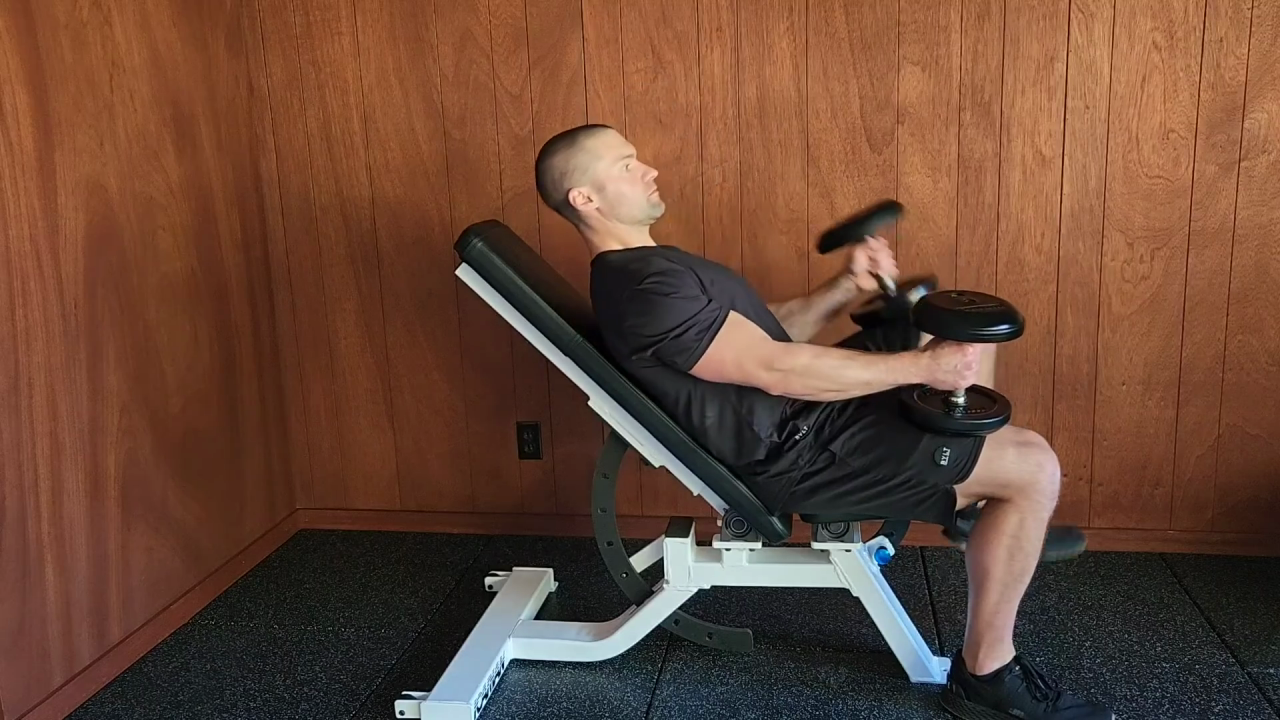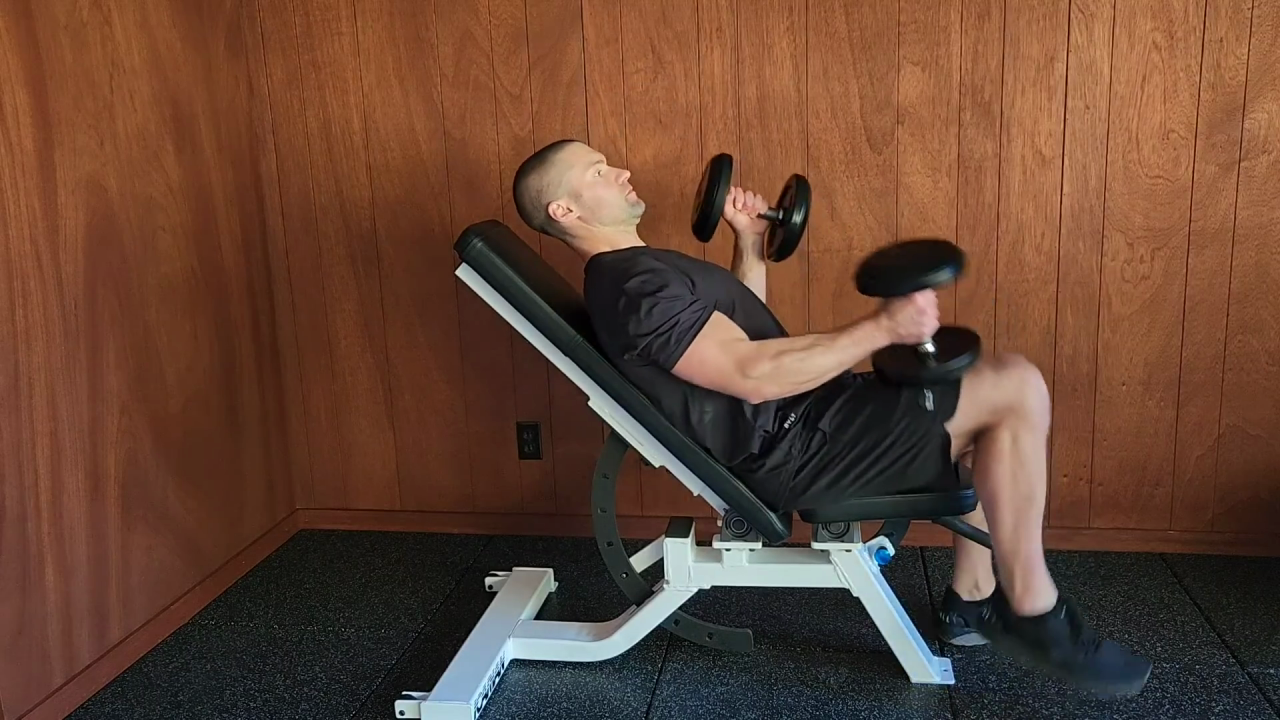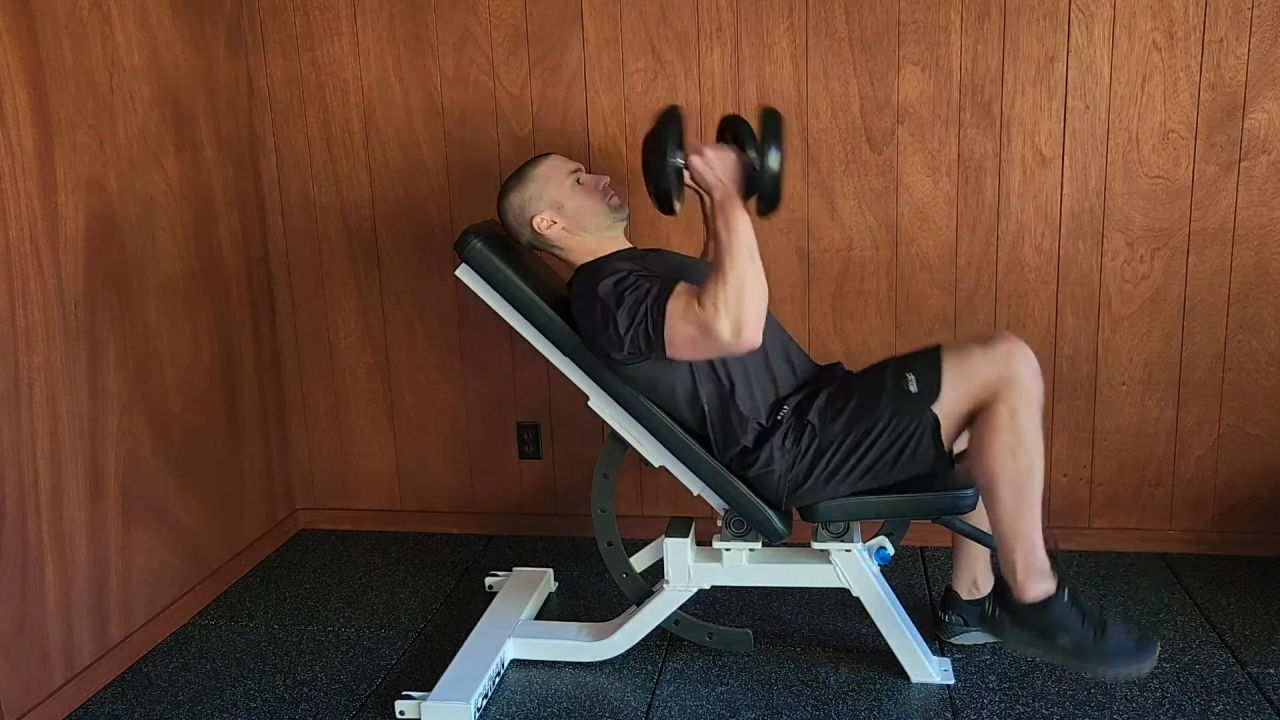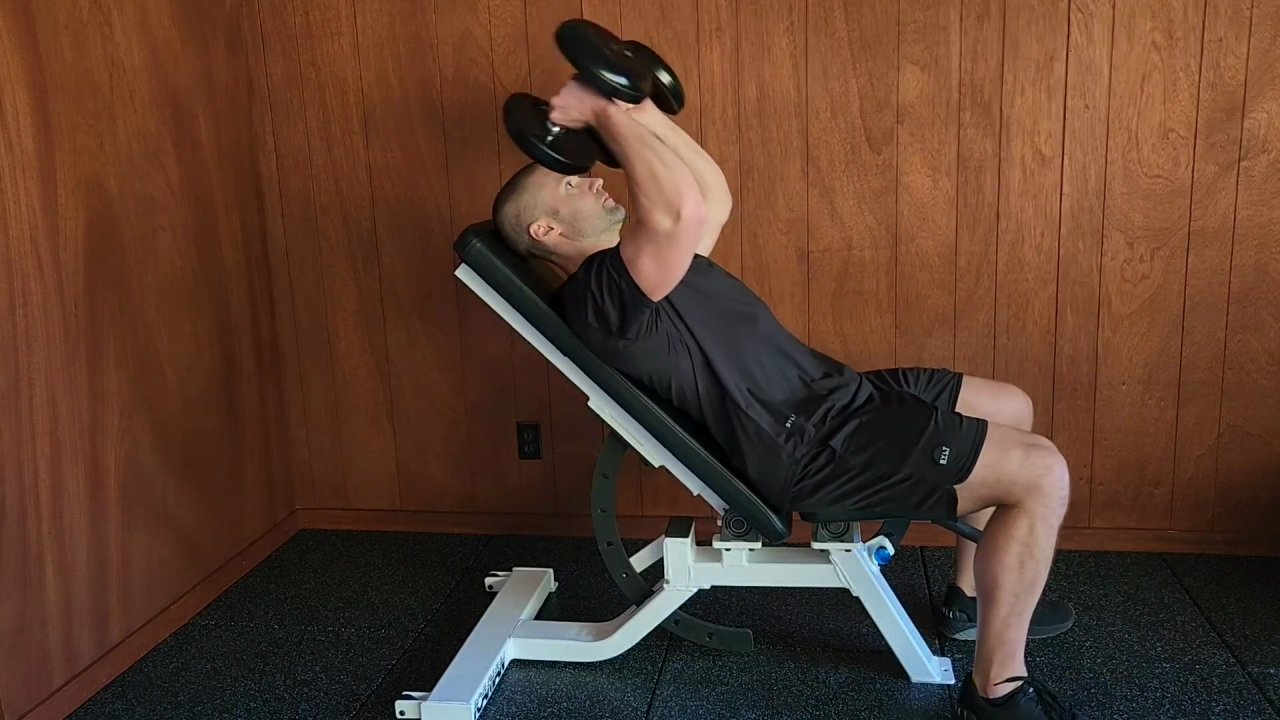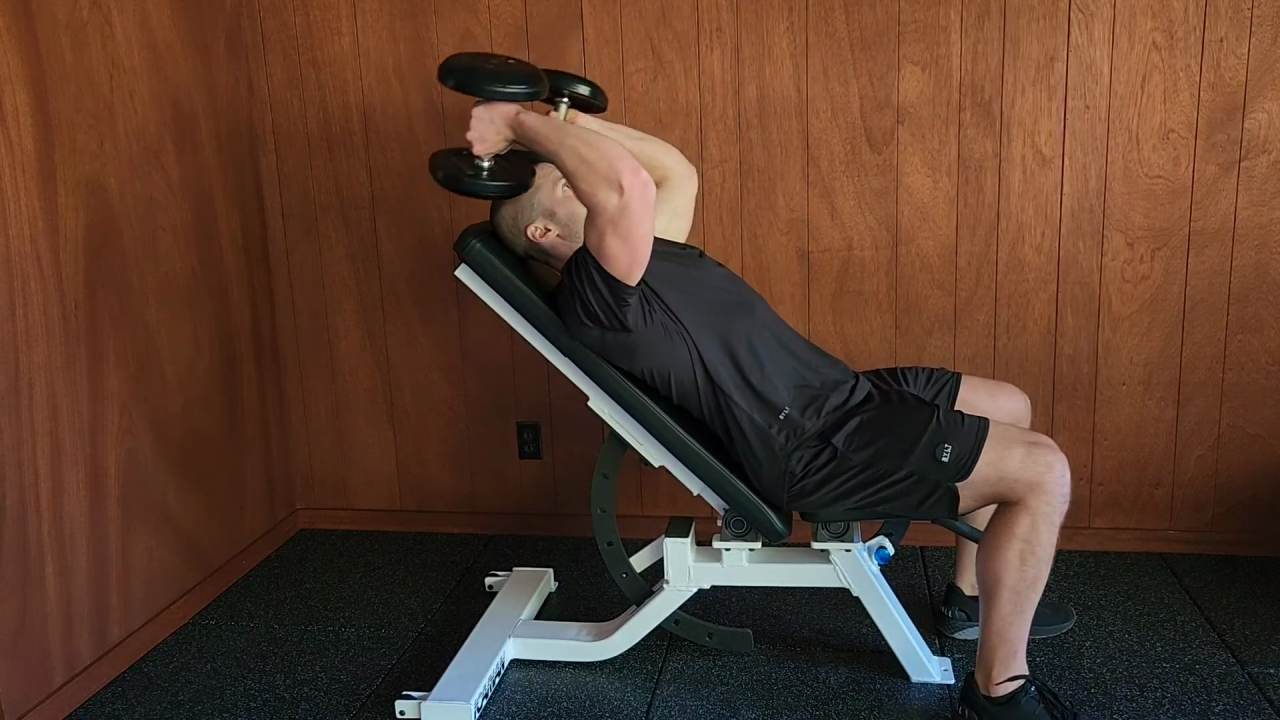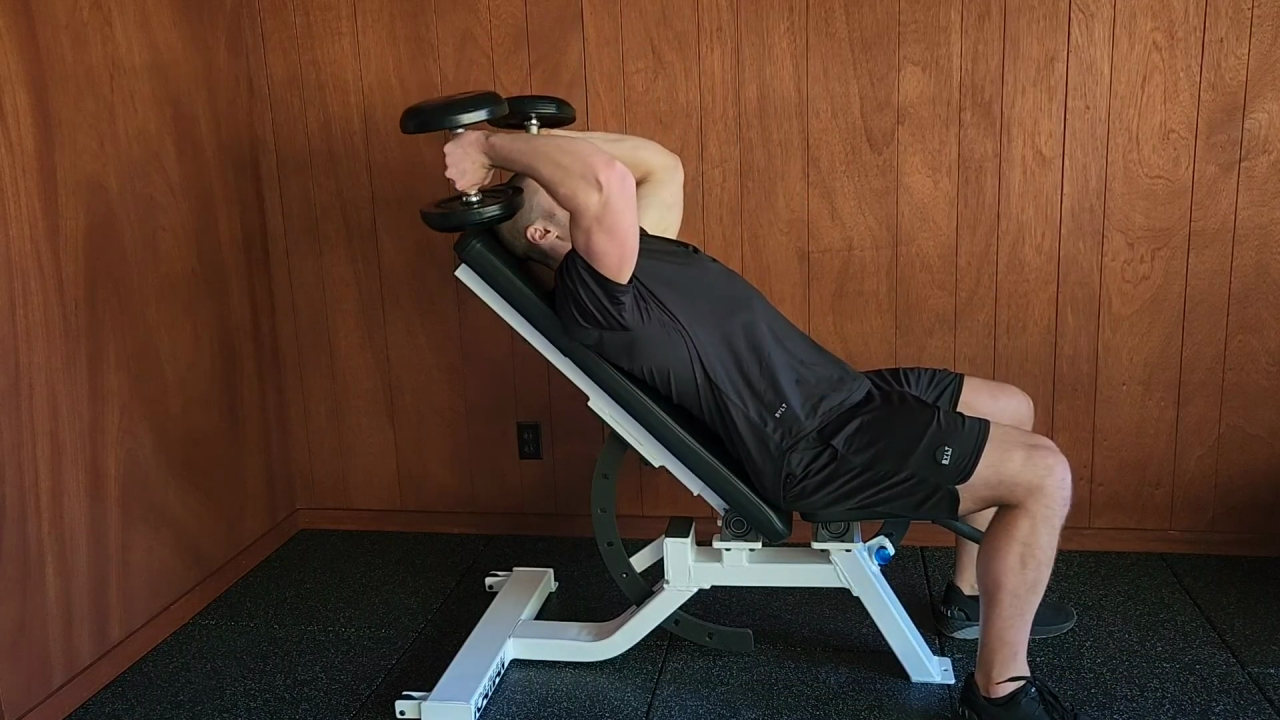
dt=0.4s
person 1, frame 1
left shoulder: (653, 264)
right shoulder: (640, 290)
right elbow: (775, 370)
left wrist: (843, 289)
right wrist: (919, 366)
left hip: (802, 412)
right hip: (794, 451)
right knee: (1033, 467)
left ankle: (998, 524)
person 1, frame 2
left shoulder: (638, 271)
right shoulder: (631, 290)
right elbow: (755, 375)
left wrist: (749, 243)
right wrist: (884, 326)
left hip: (798, 418)
right hip: (791, 449)
left knee: (997, 398)
right knee: (1017, 391)
left ankle: (973, 598)
right ankle: (1032, 610)
person 1, frame 3
left shoulder: (626, 269)
right shoulder: (610, 292)
left elbow: (719, 315)
right elbow: (735, 327)
left wrist: (716, 203)
right wrist: (730, 198)
left hip: (800, 414)
right hip: (790, 446)
left knee: (988, 420)
right knee: (1008, 367)
left ankle: (969, 600)
right ankle: (1034, 598)
person 1, frame 4
left shoulder: (626, 267)
right shoulder: (601, 293)
left elbow: (714, 201)
right elbow: (685, 210)
left wrist: (640, 113)
right wrist: (604, 114)
left hip: (826, 393)
right hip: (810, 447)
left knee: (1012, 408)
right knee: (1041, 473)
left ankle: (973, 596)
person 1, frame 5
left shoulder: (630, 256)
right shoulder: (593, 290)
left elbow: (676, 175)
right elbow: (629, 185)
left wrist: (571, 124)
right wrist: (520, 122)
left hip: (832, 395)
right hip: (811, 446)
left knee: (1010, 407)
right knee: (1041, 471)
left ankle: (972, 595)
person 1, frame 6
left shoulder: (627, 251)
right shoulder: (590, 292)
left elbow: (662, 166)
right elbow: (604, 176)
left wrist: (544, 142)
right wrist: (494, 145)
left hip: (834, 395)
right hip: (813, 446)
left knee: (1011, 409)
right knee: (1041, 473)
left ankle: (970, 595)
